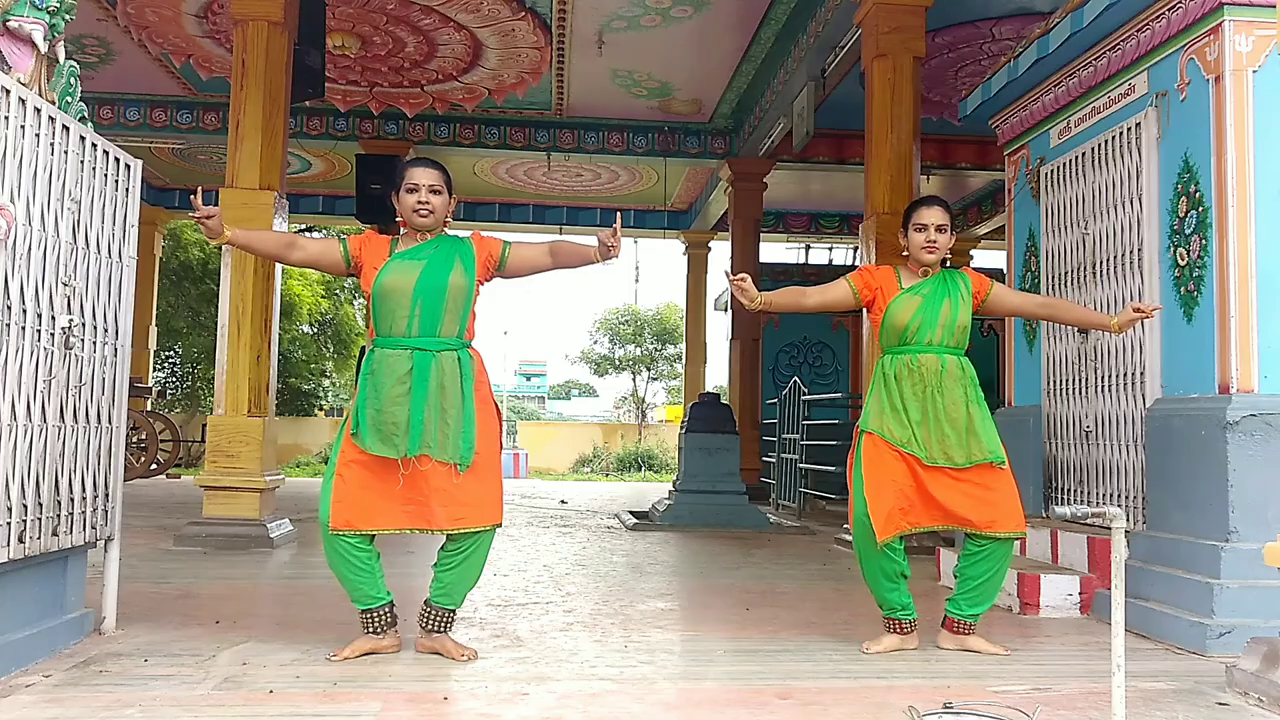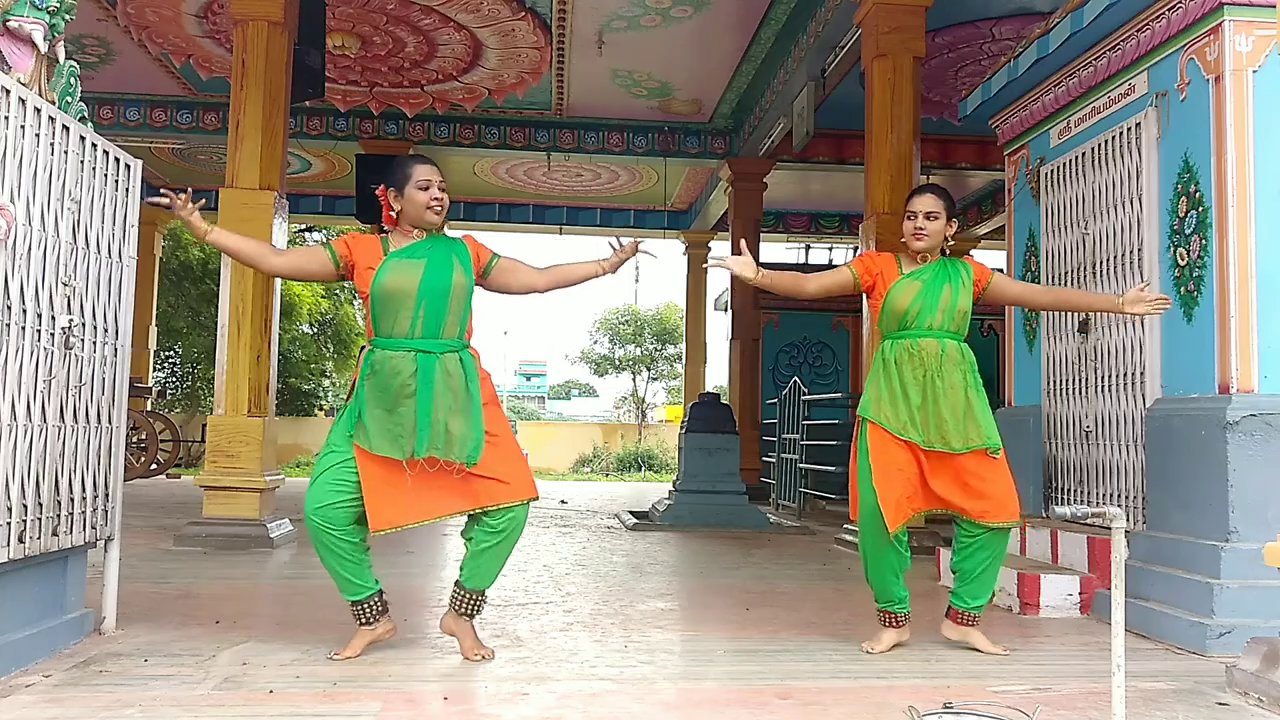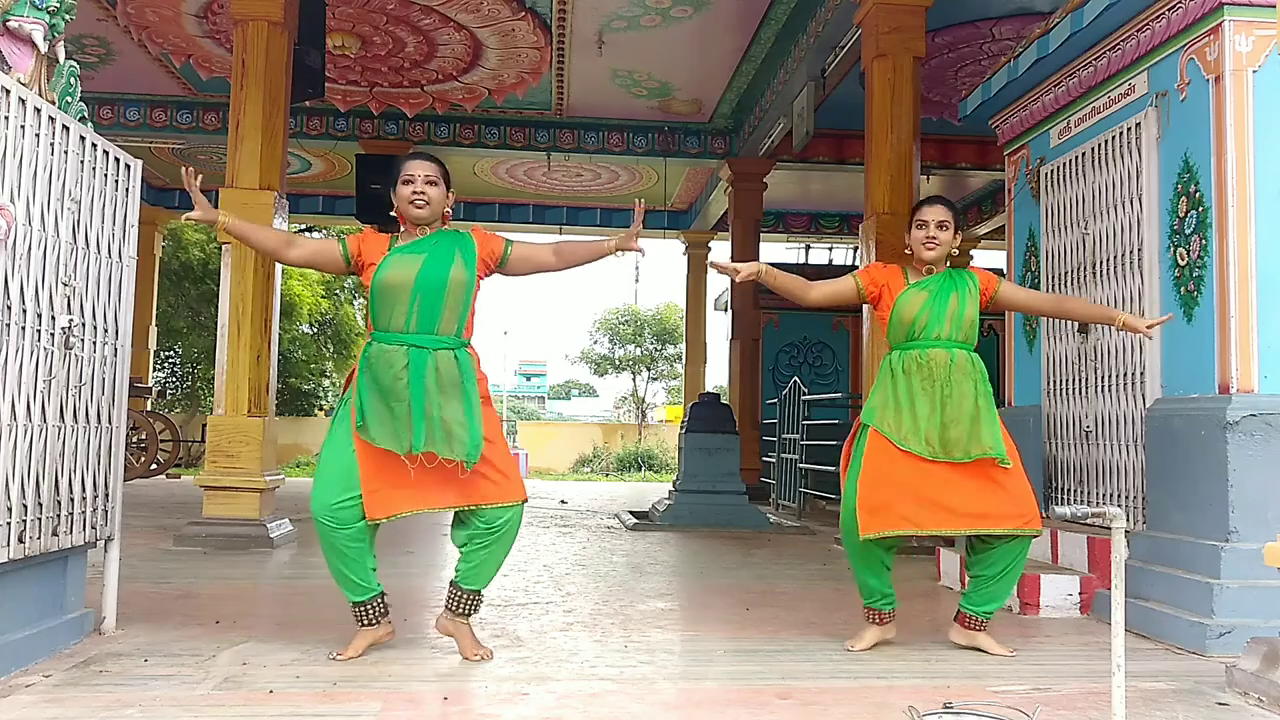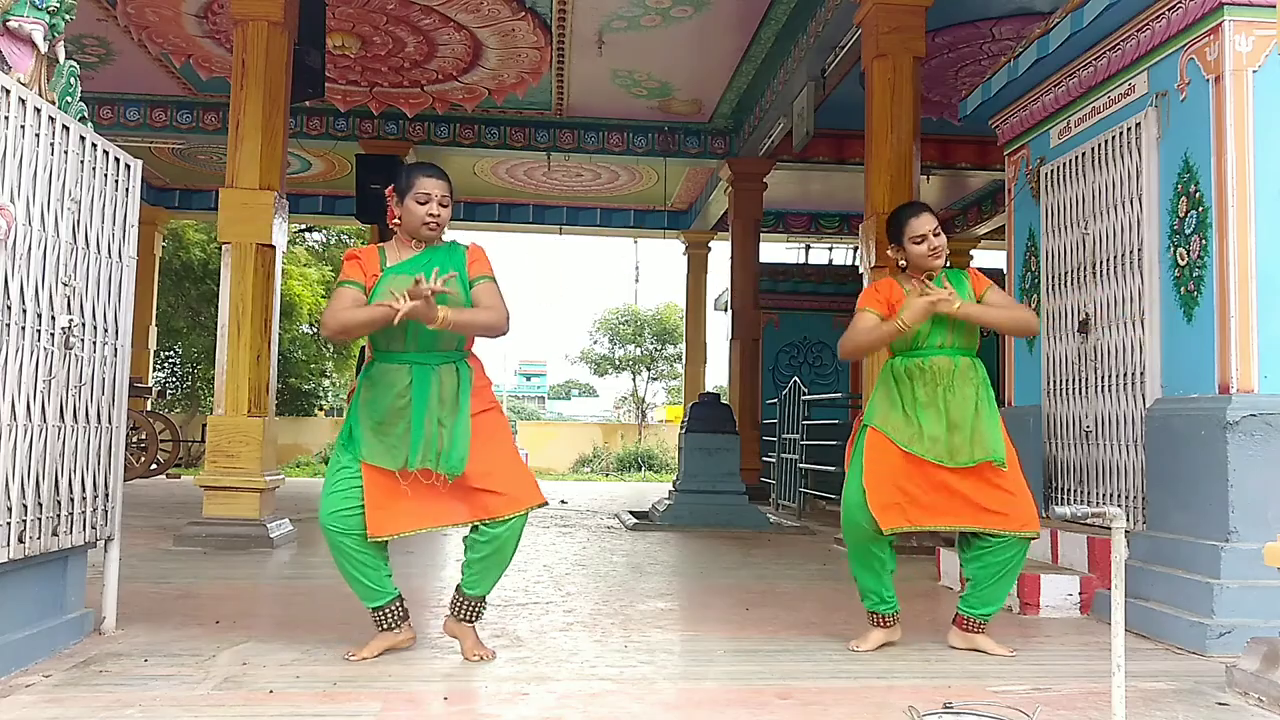
dt=0.5s
person 1, frame 1
left shoulder: (474, 251)
right shoulder: (371, 249)
left elbow: (549, 254)
right elbow: (295, 248)
left wrist: (596, 251)
right wrist: (227, 234)
left hip: (454, 397)
right hip: (384, 395)
left knee: (472, 513)
right knee: (342, 511)
left ankle: (435, 627)
right ankle: (379, 627)
person 1, frame 2
left shoulder: (465, 252)
right shoulder: (360, 249)
left elbow: (536, 279)
right elbow: (276, 259)
left wrist: (605, 266)
right wrist: (202, 227)
left hip: (458, 394)
right hip: (384, 397)
left knee: (507, 502)
right knee: (327, 508)
left ankle: (461, 612)
right ankle: (373, 616)
person 1, frame 3
left shoulder: (475, 245)
right shoulder: (370, 246)
left elbow: (551, 255)
right elbow: (290, 248)
left wrist: (612, 244)
right wrist: (220, 217)
left hip: (451, 390)
right hip: (379, 390)
left knee: (499, 501)
right knee: (333, 506)
left ankle: (458, 613)
right ankle: (373, 619)
person 1, frame 4
left shoulder: (468, 258)
right shoulder: (363, 261)
left elbow: (497, 321)
right elbow: (332, 327)
left wrist: (434, 316)
right wrist: (395, 306)
left hip: (458, 401)
right hip: (383, 405)
left knee: (509, 508)
right knee: (340, 515)
left ankle: (463, 615)
right ankle: (393, 623)
person 2, frame 1
left shoulder: (968, 285)
right shoulder: (876, 280)
left elbow: (1041, 306)
right elbow: (810, 298)
left wrist: (1113, 322)
right wrist: (759, 301)
left hip: (957, 414)
right hip: (894, 412)
left knee: (995, 517)
right knee: (874, 518)
left ankle: (960, 625)
right ankle: (900, 625)
person 2, frame 2
left shoulder: (968, 273)
right shoulder: (877, 266)
left elbow: (1041, 295)
right elbow: (810, 283)
left wrist: (1117, 304)
right wrist: (758, 277)
left hip: (955, 401)
right hip: (893, 400)
left knee: (988, 507)
right knee: (884, 507)
left ankle: (963, 617)
right ankle: (894, 618)
person 2, frame 3
left shoulder: (975, 282)
right shoulder: (883, 277)
left elbow: (1049, 302)
right elbow: (811, 291)
left wrist: (1121, 320)
right wrist: (759, 272)
left hip: (966, 410)
right hip: (901, 409)
left knee: (1011, 517)
right knee: (862, 510)
left ankle: (971, 621)
right ankle: (880, 615)
person 2, frame 4
left shoulder: (970, 281)
right shoulder: (883, 293)
left elbow: (1029, 324)
right elbow: (848, 349)
left wrist: (958, 309)
right wrist: (907, 319)
left hip: (967, 411)
right hip: (901, 409)
left knee: (1008, 516)
right knee: (861, 509)
left ankle: (969, 624)
right ankle: (883, 618)
